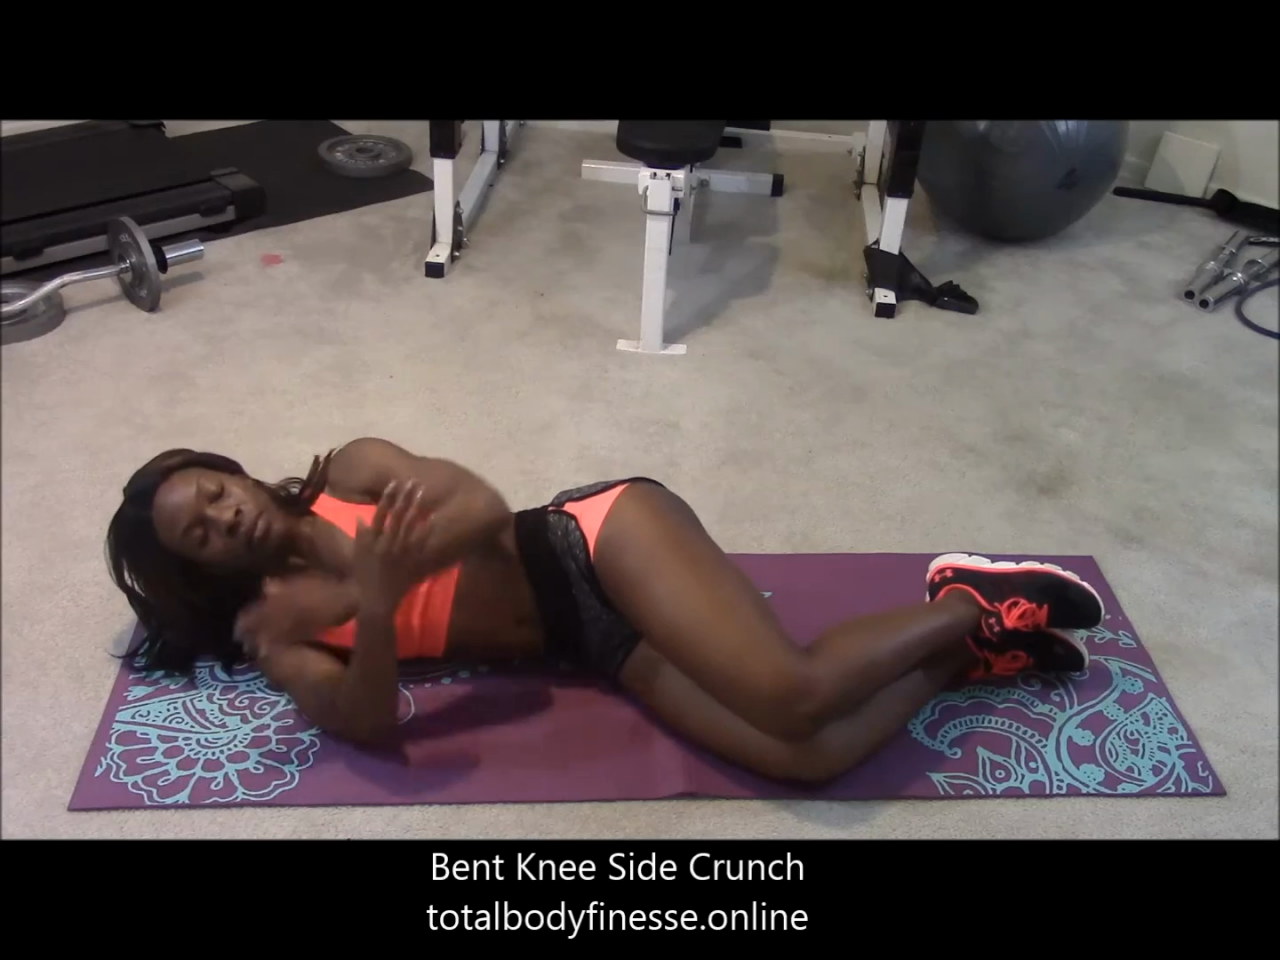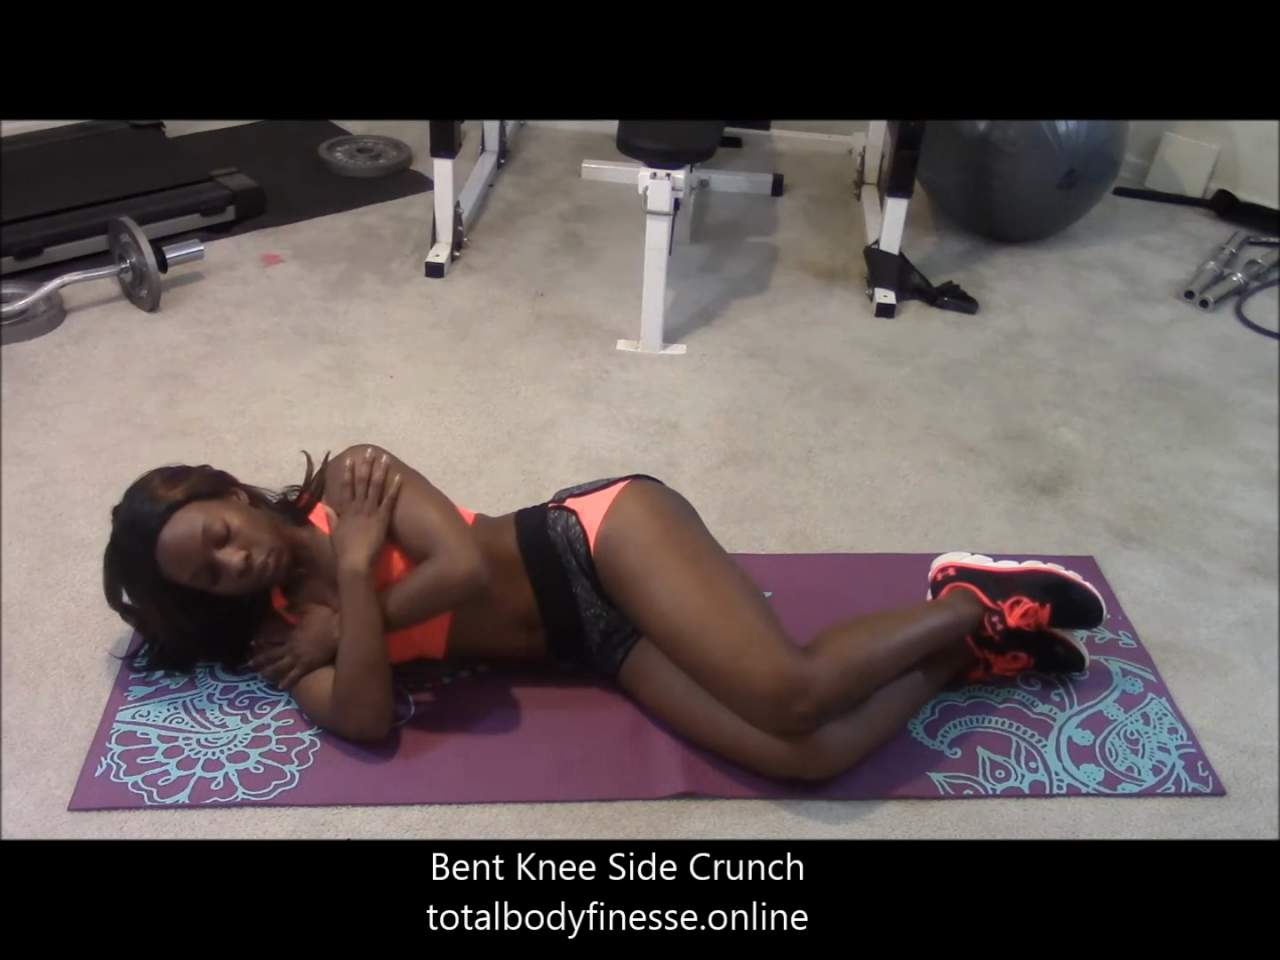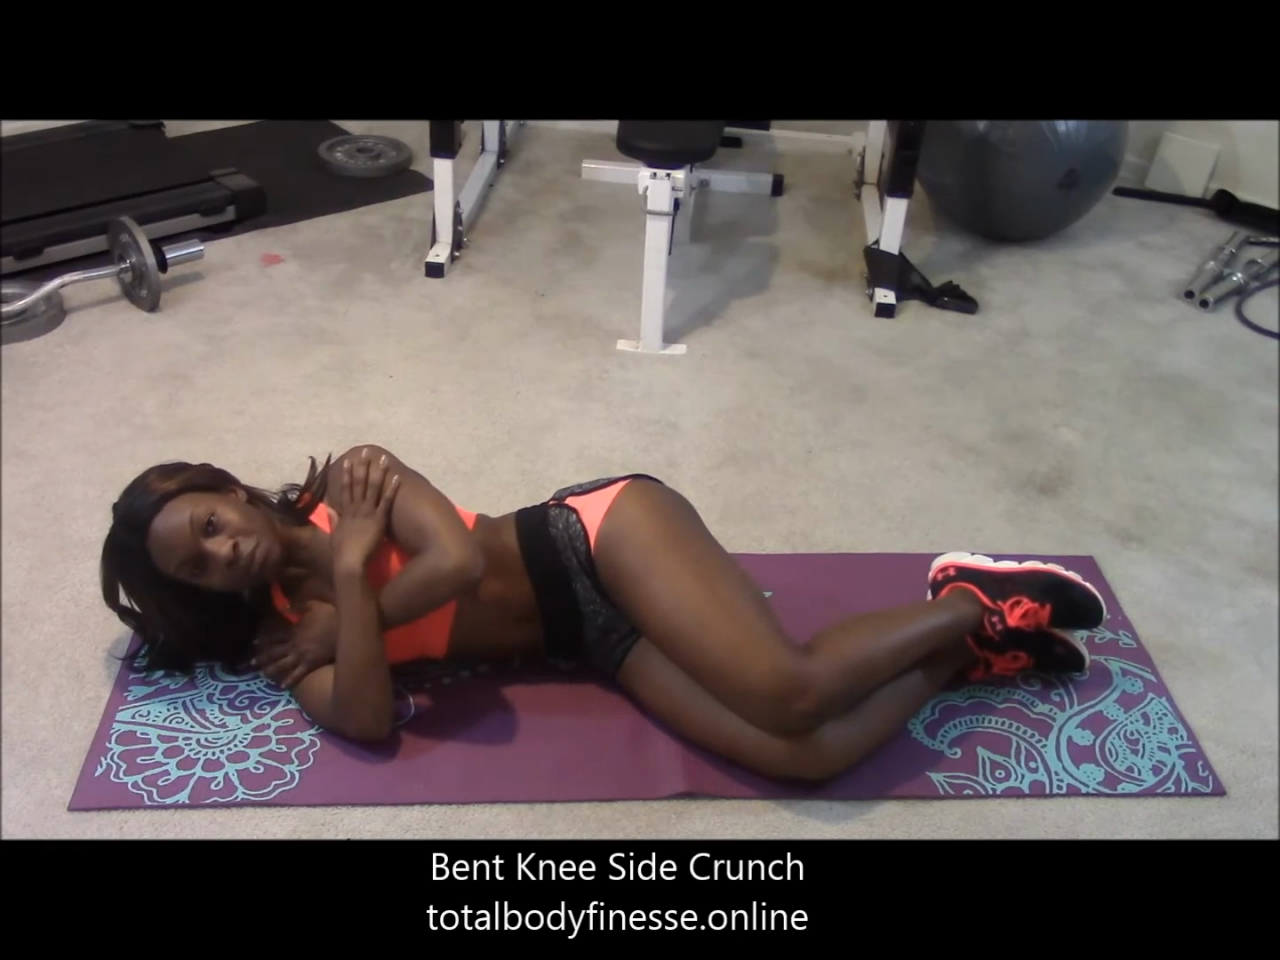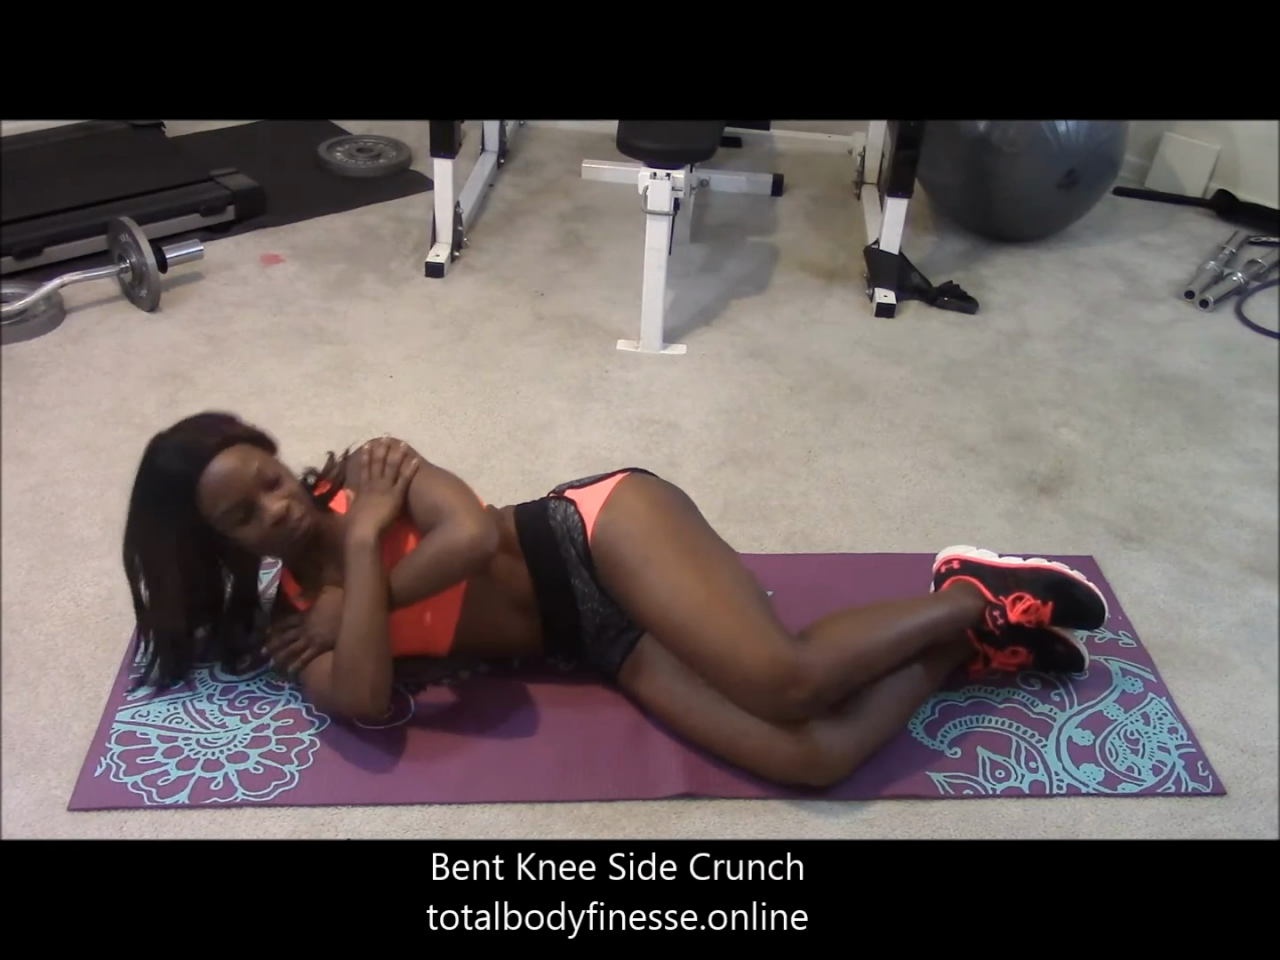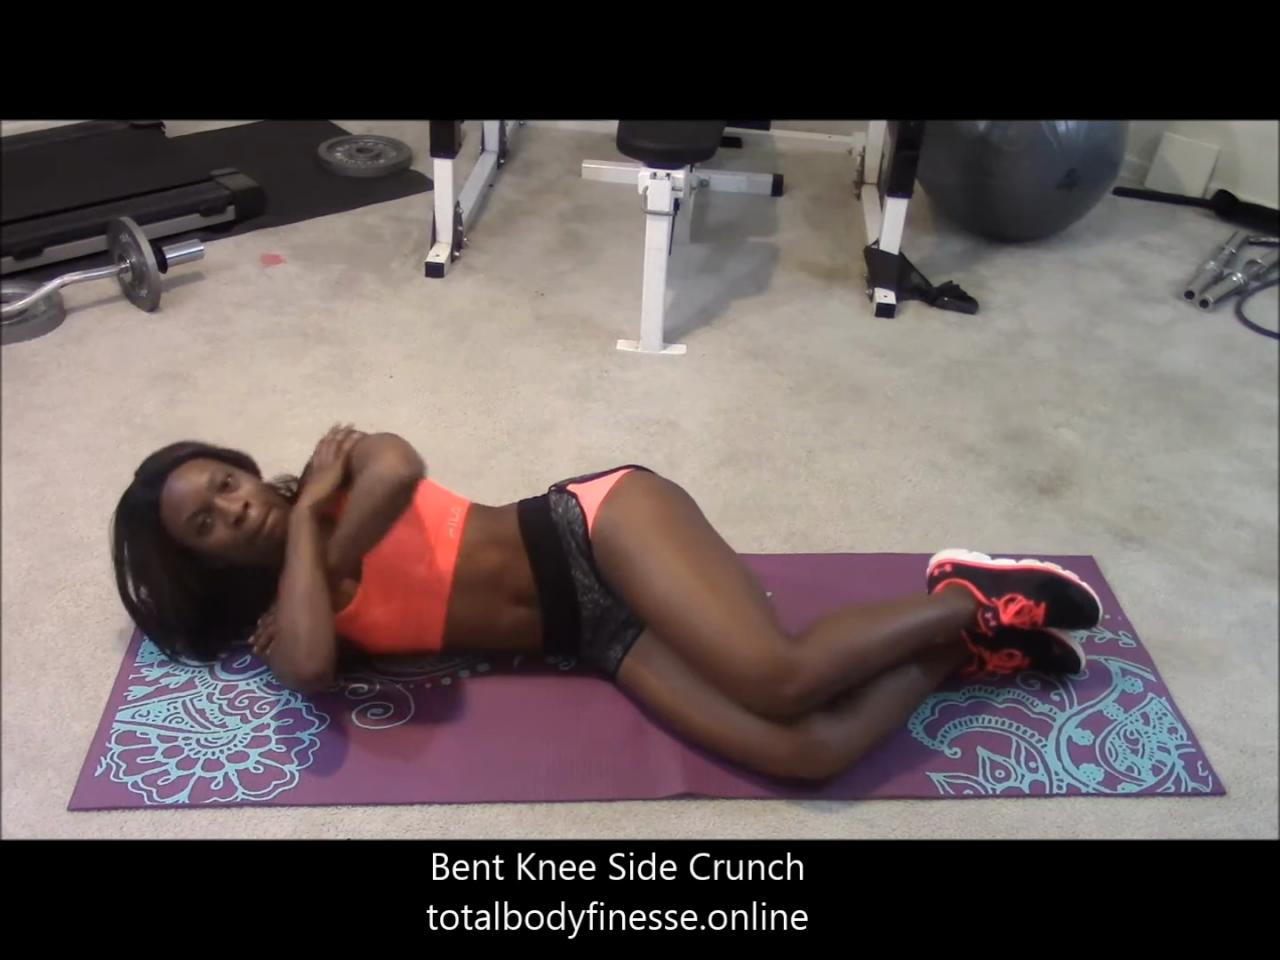
dt=1s
person 1, frame 1
left shoulder: (351, 471)
right shoulder: (277, 632)
left elbow: (487, 510)
right elbow: (368, 722)
left wrist: (355, 589)
right wrist: (368, 601)
left hip: (601, 537)
right hip: (592, 642)
left knee: (795, 695)
right knee: (808, 755)
left ankle: (977, 602)
right ankle: (968, 646)
person 1, frame 2
left shoulder: (350, 481)
right shoulder: (282, 631)
left elbow: (466, 566)
right elbow: (365, 720)
left wrist: (354, 595)
right wrist: (355, 570)
left hip: (603, 533)
right hip: (597, 640)
left knee: (792, 695)
right knee: (803, 752)
left ankle: (974, 599)
right ankle: (969, 648)
person 1, frame 3
left shoulder: (350, 480)
right shoulder: (279, 631)
left elbow: (459, 560)
right elbow: (366, 720)
left wrist: (351, 603)
right wrist: (349, 571)
left hip: (601, 535)
right hip: (596, 641)
left knee: (790, 695)
right knee: (806, 752)
left ankle: (975, 601)
right ankle: (968, 643)
person 1, frame 4
left shoulder: (364, 473)
right shoulder: (292, 620)
left elbow: (476, 532)
right elbow: (362, 698)
left wrist: (372, 574)
right wrist: (361, 542)
left hip: (603, 529)
right hip: (601, 637)
left knee: (785, 682)
right knee: (811, 752)
left ankle: (975, 597)
right ankle: (966, 642)
person 1, frame 5
left shoulder: (348, 472)
right shoulder: (279, 615)
left elbow: (396, 469)
right elbow: (308, 667)
left wrist: (318, 516)
right wrist: (303, 523)
left hip: (600, 525)
right hip: (595, 634)
left knee: (782, 679)
right knee: (810, 749)
left ankle: (969, 599)
right ankle: (962, 641)
